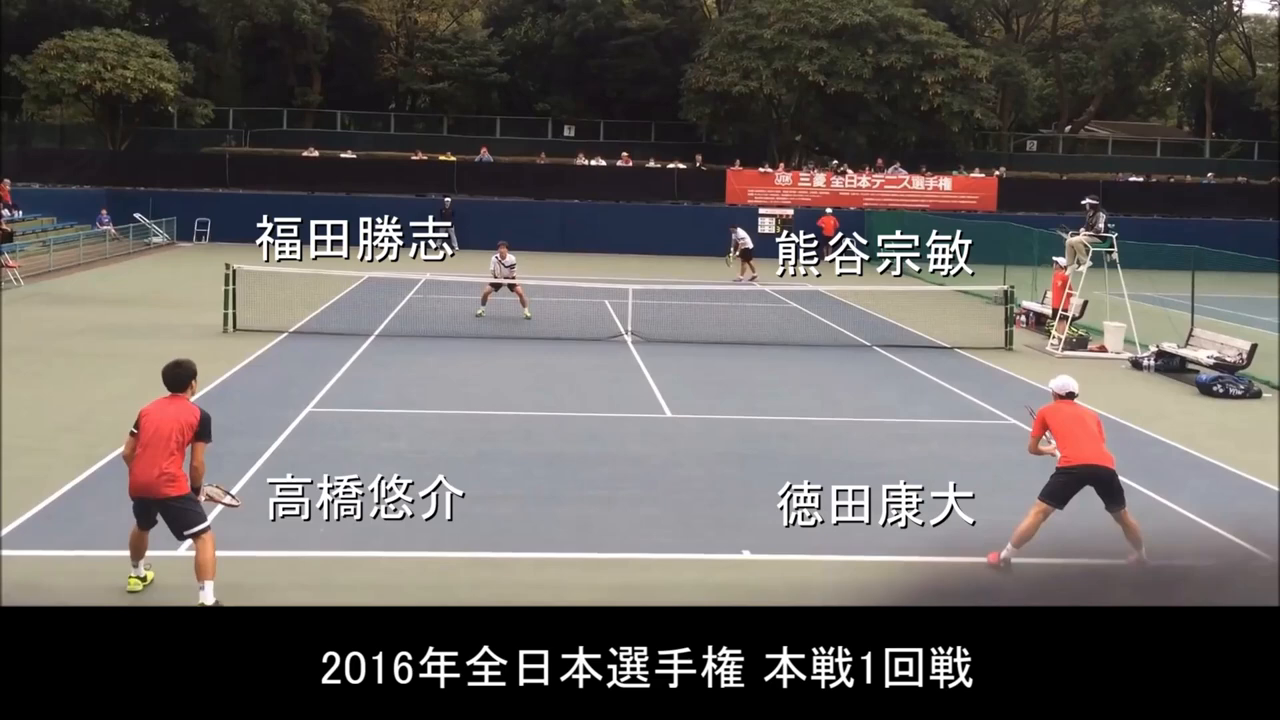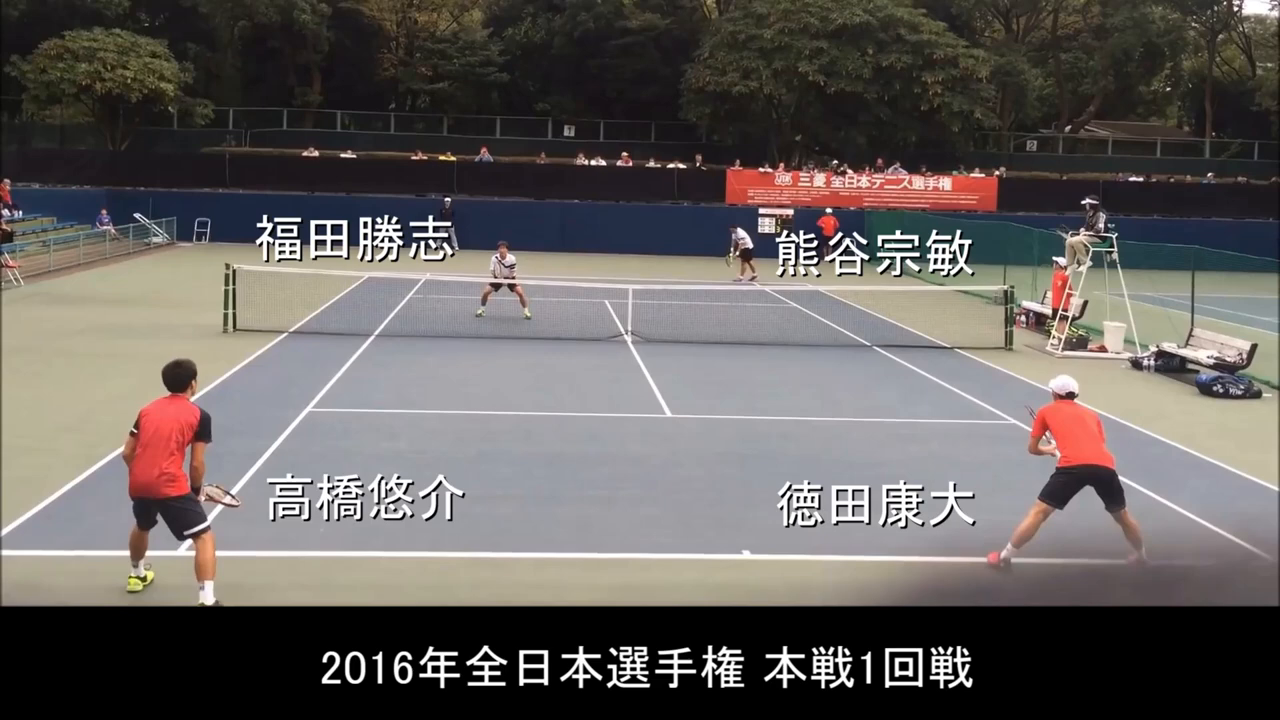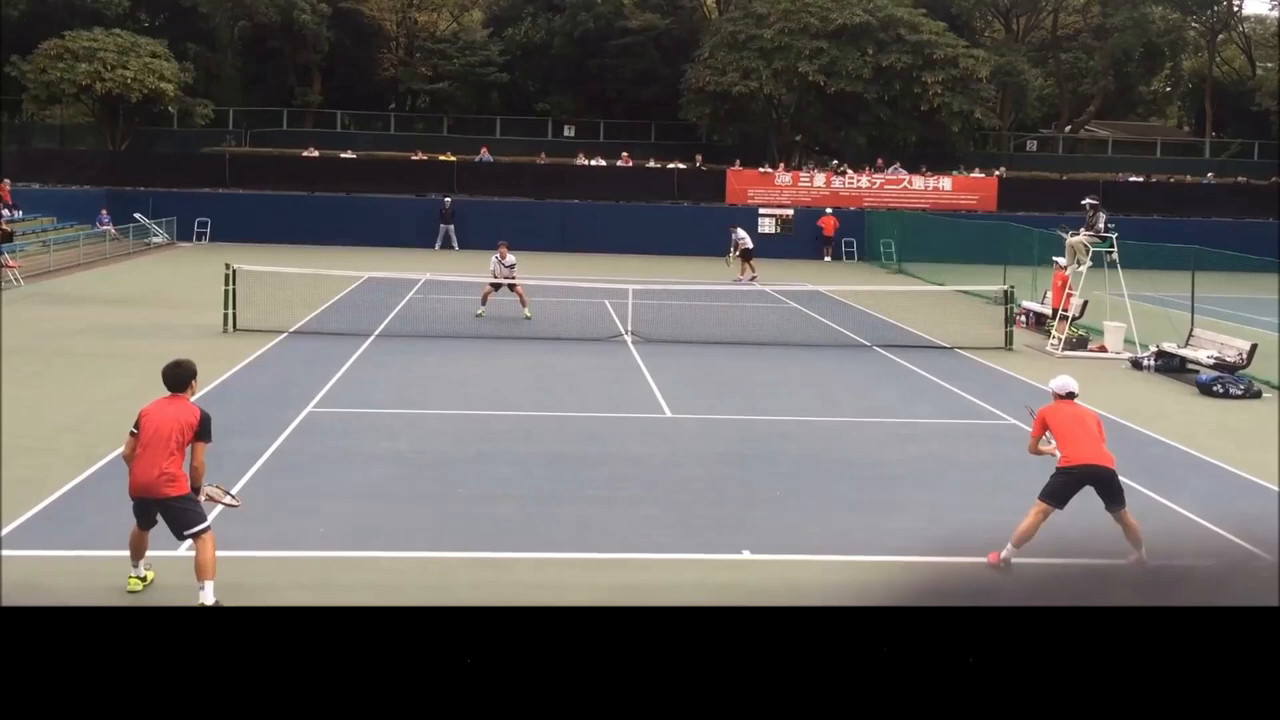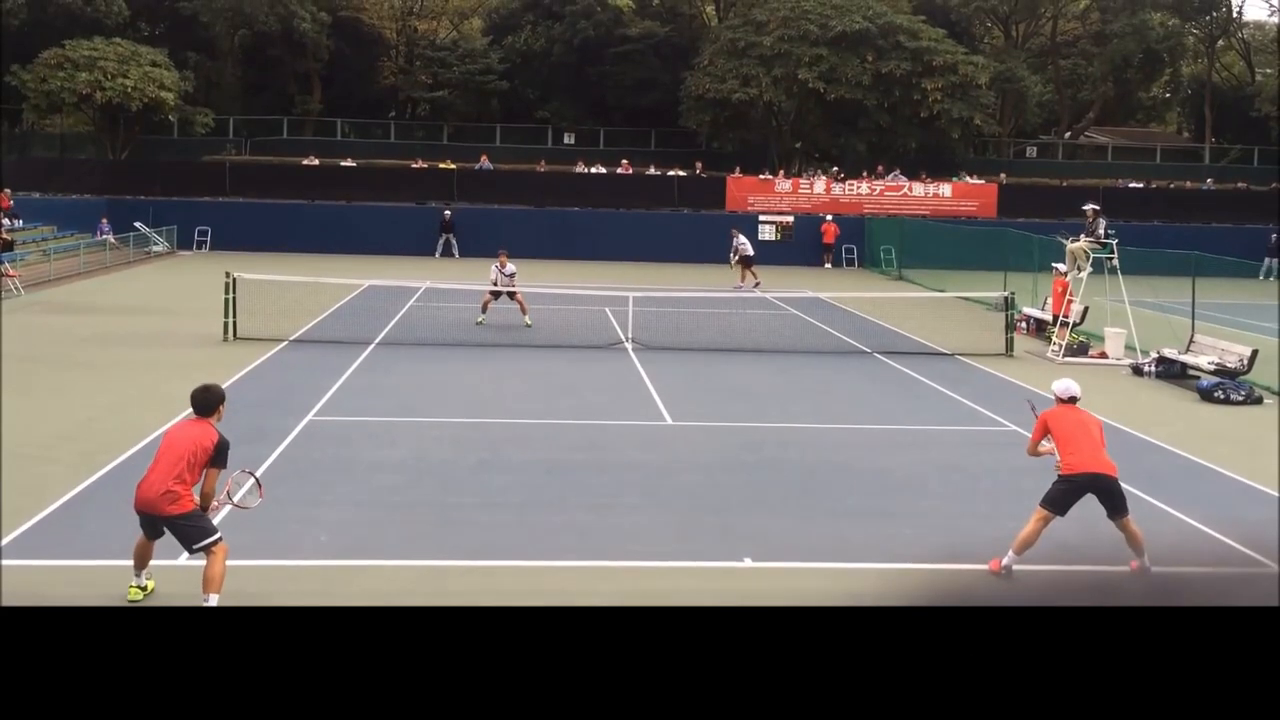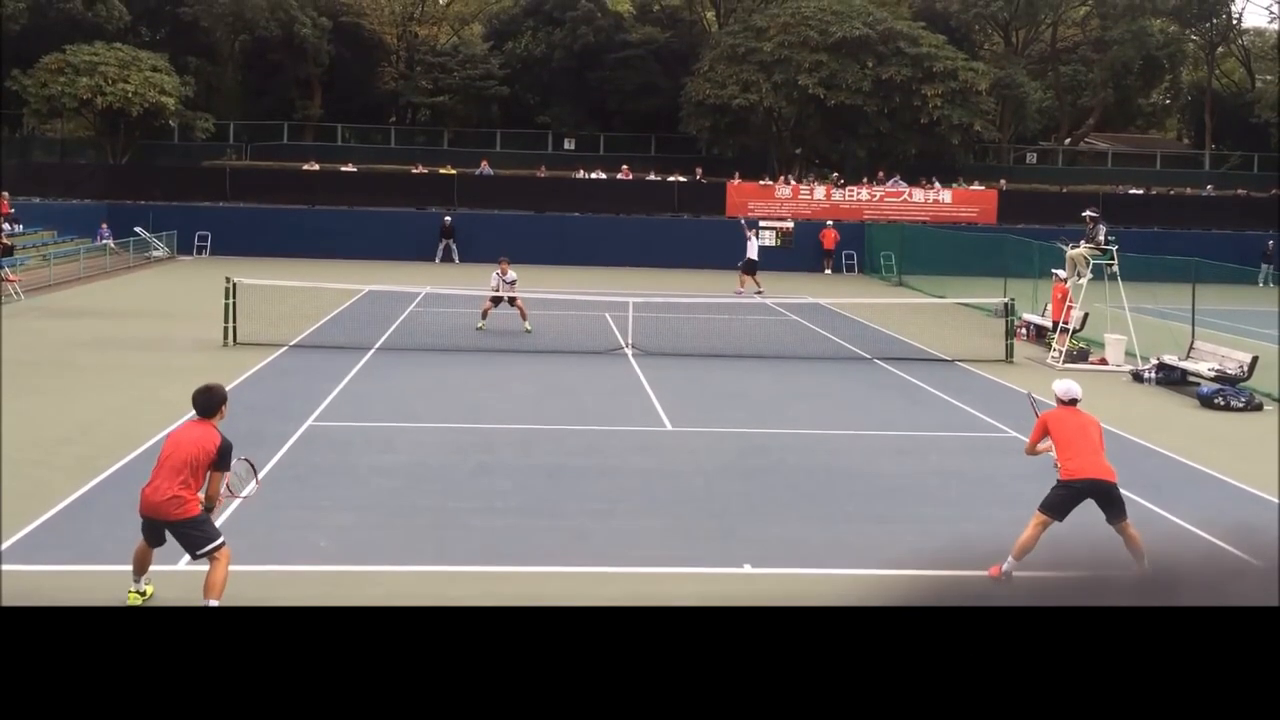
dt=1s
person 1, frame 1
left shoulder: (147, 409)
right shoulder: (199, 415)
left elbow: (127, 453)
right elbow: (197, 463)
right wrist: (196, 490)
left hip: (138, 483)
right hip: (170, 486)
left knee: (142, 527)
right knee: (204, 538)
left ankle: (137, 575)
right ankle: (207, 599)
person 1, frame 2
left shoulder: (147, 409)
right shoulder: (199, 416)
left elbow: (127, 453)
right elbow: (197, 463)
right wrist: (196, 490)
left hip: (138, 483)
right hip: (170, 486)
left knee: (142, 527)
right knee: (204, 538)
left ankle: (137, 575)
right ankle: (207, 599)
person 1, frame 3
left shoulder: (147, 409)
right shoulder: (199, 415)
left elbow: (127, 453)
right elbow: (197, 463)
right wrist: (196, 490)
left hip: (138, 483)
right hip: (170, 486)
left knee: (142, 527)
right knee: (204, 538)
left ankle: (137, 575)
right ankle: (207, 600)
person 1, frame 4
left shoulder: (177, 428)
right shoulder: (219, 441)
right elbow: (207, 490)
left wrist: (194, 501)
right wrist: (204, 509)
left hip: (143, 496)
right hip: (173, 503)
left knee: (149, 535)
right knee: (218, 550)
left ankle: (138, 584)
right ankle: (209, 602)
person 1, frame 5
left shoulder: (178, 431)
right shoulder: (221, 443)
right elbow: (213, 492)
right wrist: (208, 508)
left hip: (149, 501)
right hip: (180, 508)
left knee: (148, 543)
right knee: (220, 556)
left ankle: (137, 590)
right ankle: (210, 603)
person 2, frame 1
left shoulder: (1046, 411)
right shoulder: (1091, 414)
left elbow: (1032, 449)
left wrist: (1050, 449)
left hip: (1073, 466)
right hip: (1105, 465)
left knee: (1038, 512)
right knee: (1122, 515)
left ankle: (1004, 557)
right ankle: (1141, 555)
person 2, frame 2
left shoulder: (1046, 411)
right shoulder: (1091, 414)
left elbow: (1032, 448)
left wrist: (1050, 449)
left hip: (1072, 466)
right hip: (1105, 466)
left knee: (1038, 512)
right knee: (1122, 515)
left ankle: (1004, 557)
right ankle: (1141, 555)
person 2, frame 3
left shoulder: (1046, 411)
right shoulder: (1091, 414)
left elbow: (1032, 449)
left wrist: (1050, 449)
left hip: (1072, 466)
right hip: (1105, 466)
left knee: (1038, 512)
right knee: (1122, 515)
left ankle: (1004, 557)
right ankle: (1141, 555)
person 2, frame 4
left shoulder: (1048, 415)
right shoulder: (1093, 419)
left elbow: (1031, 451)
left wrist: (1049, 449)
left hip: (1075, 474)
right hip: (1107, 473)
left knee: (1039, 519)
right knee: (1125, 523)
left ankle: (1005, 564)
right ankle: (1143, 563)
person 2, frame 5
left shoulder: (1048, 417)
right shoulder: (1093, 421)
left elbow: (1029, 450)
left wrist: (1047, 447)
left hip: (1074, 479)
right hip: (1106, 478)
left knee: (1038, 523)
right knee: (1124, 527)
left ankle: (1005, 570)
right ankle: (1144, 568)
